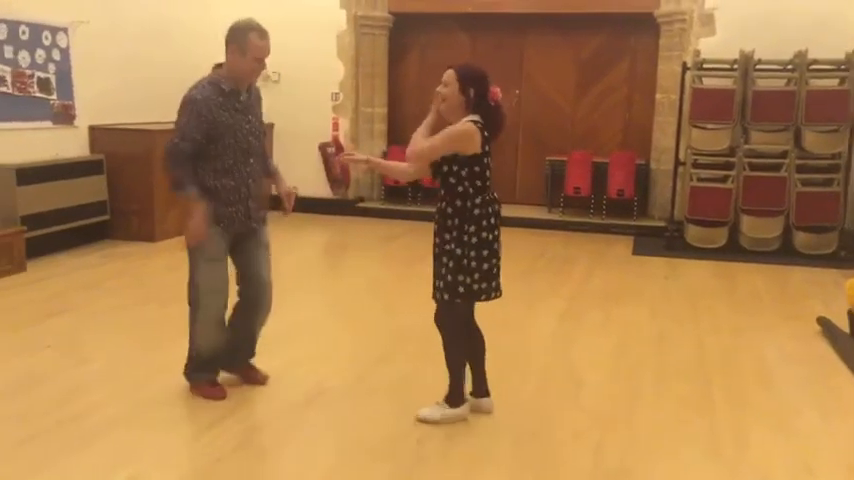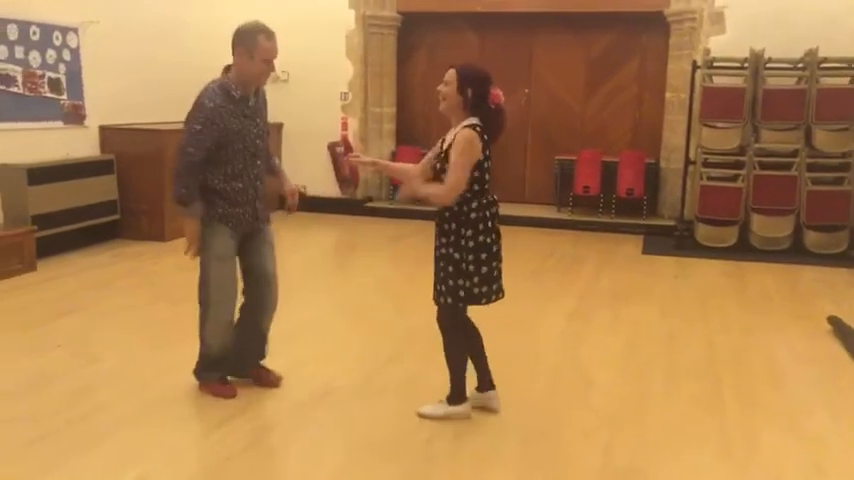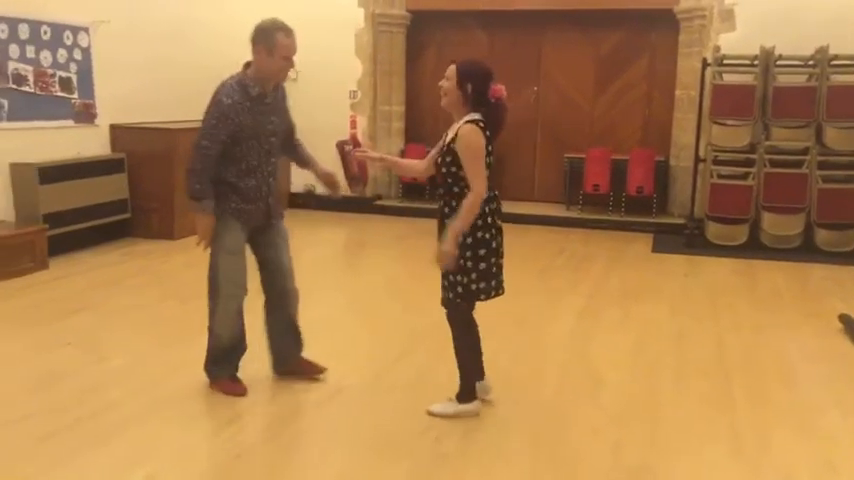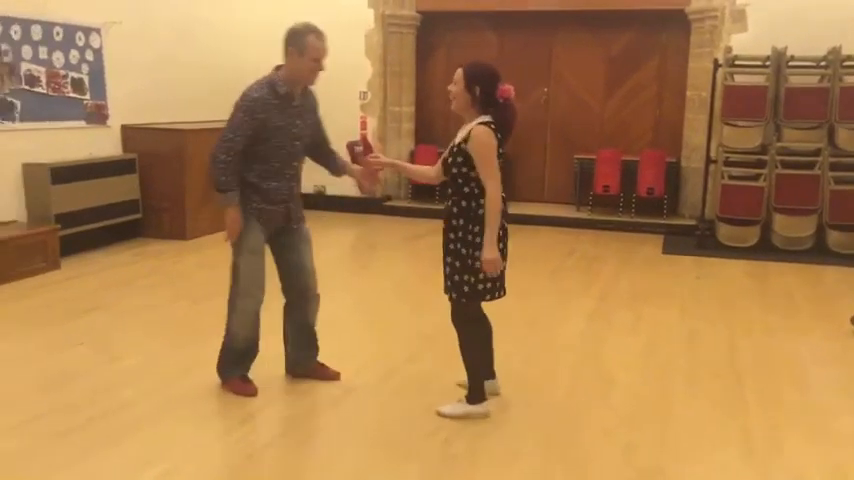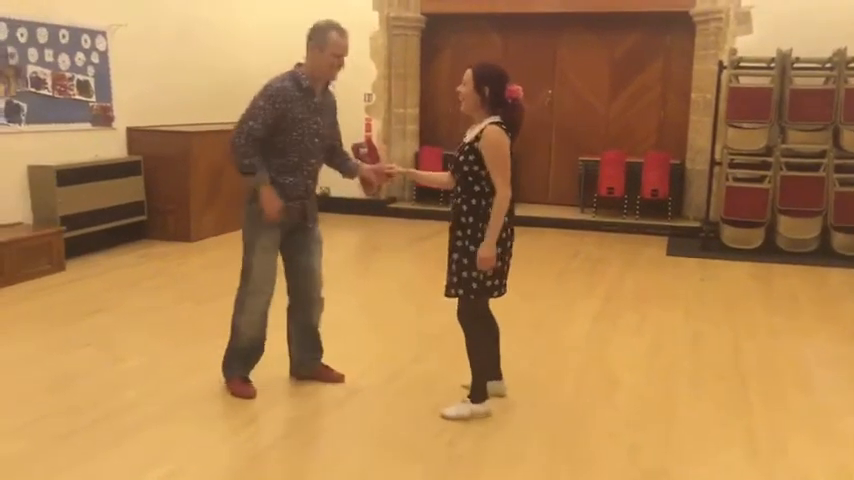
dt=0.2s
person 1, frame 1
left shoulder: (252, 93)
right shoulder: (201, 97)
right elbow: (177, 159)
left wrist: (277, 179)
right wrist: (197, 206)
left hip: (252, 212)
right hip: (212, 213)
left knee: (259, 292)
right knee: (210, 299)
left ankle: (238, 358)
right ankle: (202, 372)
person 1, frame 2
left shoulder: (258, 95)
right shoulder: (212, 103)
right elbow: (188, 165)
left wrist: (282, 177)
right wrist: (192, 219)
left hip: (256, 211)
right hip: (219, 215)
left knee: (265, 289)
right knee: (220, 298)
left ankle: (246, 361)
right ankle: (211, 371)
person 1, frame 3
left shoulder: (277, 92)
right shoulder: (229, 98)
right elbow: (203, 158)
left wrist: (314, 166)
right wrist: (205, 212)
left hip: (268, 206)
right hip: (232, 208)
left knee: (283, 282)
right knee: (229, 291)
left ankle: (288, 356)
right ankle: (221, 368)
person 1, frame 4
left shoulder: (307, 99)
right shoulder: (257, 98)
left elbow: (318, 147)
right elbow: (225, 154)
left wrist: (350, 169)
right wrist: (232, 206)
left hip: (290, 209)
right hip: (254, 209)
left knee: (304, 287)
right knee: (249, 293)
left ankle: (302, 360)
right ankle: (233, 369)
person 1, frame 5
left shoulder: (327, 100)
right shoulder: (279, 91)
left elbow: (331, 151)
right elbow: (244, 140)
left wrist: (360, 169)
right wrist: (264, 189)
left hip: (304, 209)
right hip: (269, 207)
left knee: (309, 289)
right knee: (257, 290)
left ankle: (306, 361)
right ankle: (237, 369)
person 2, frame 1
left shoulder: (467, 130)
right shoulder: (455, 132)
left elbow: (415, 153)
right elbow: (412, 170)
left wrist: (431, 118)
right wrist: (369, 161)
left hip: (471, 233)
right hip: (457, 231)
left knee: (448, 316)
right knee: (461, 316)
left ankle: (455, 402)
right ankle: (480, 394)
person 2, frame 2
left shoulder: (468, 136)
right shoulder: (456, 134)
left elbow: (448, 193)
right elbow: (419, 171)
left wrist: (415, 189)
right wrist: (375, 163)
left hip: (469, 236)
right hip: (459, 233)
left knee: (449, 317)
right knee: (456, 315)
left ankle: (457, 400)
right ankle: (486, 390)
person 2, frame 3
left shoulder: (470, 131)
right shoulder: (458, 128)
left elbow: (478, 191)
right elbow: (425, 168)
left wrist: (451, 237)
right wrist: (381, 159)
left hip: (471, 232)
right hip: (461, 229)
left knee: (458, 312)
right knee: (459, 308)
left ankle: (467, 398)
right ankle: (477, 379)
person 2, frame 4
left shoulder: (482, 133)
right shoulder: (468, 131)
left elbow: (493, 192)
right elbow: (437, 174)
left wrist: (490, 245)
right wrist: (393, 164)
left hip: (475, 231)
right hip: (464, 229)
left knee: (463, 313)
right knee: (470, 309)
left ankle: (476, 399)
right ankle: (487, 377)
person 2, frame 5
left shoulder: (493, 133)
right shoulder: (475, 130)
left elbow: (502, 192)
right elbow: (451, 180)
left wrist: (490, 242)
right wrist: (406, 173)
left hip: (483, 231)
right hip: (469, 228)
left knee: (469, 311)
right knee: (476, 308)
left ankle: (479, 398)
right ankle: (493, 378)
